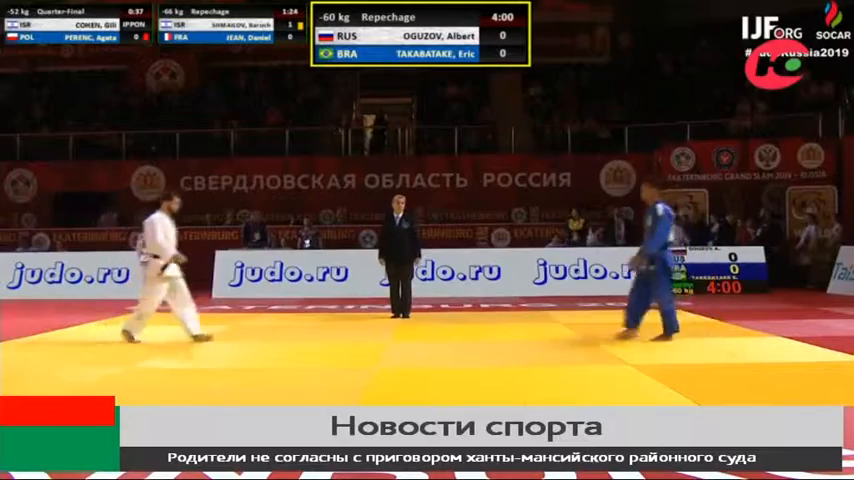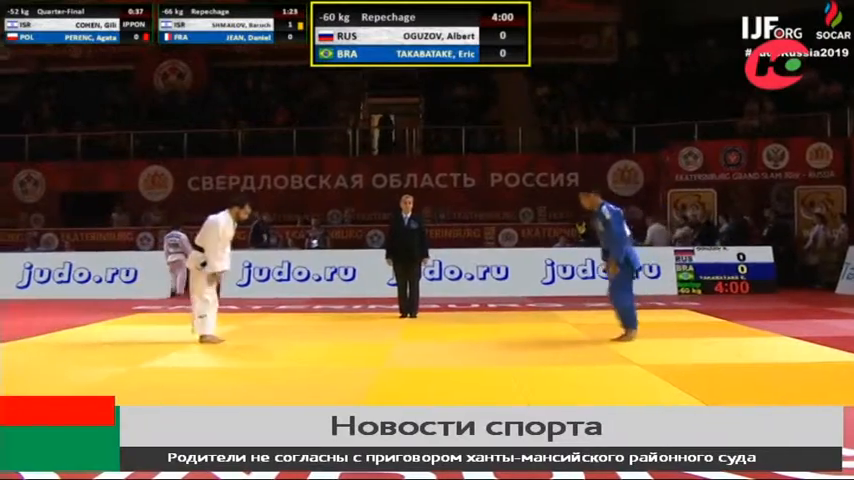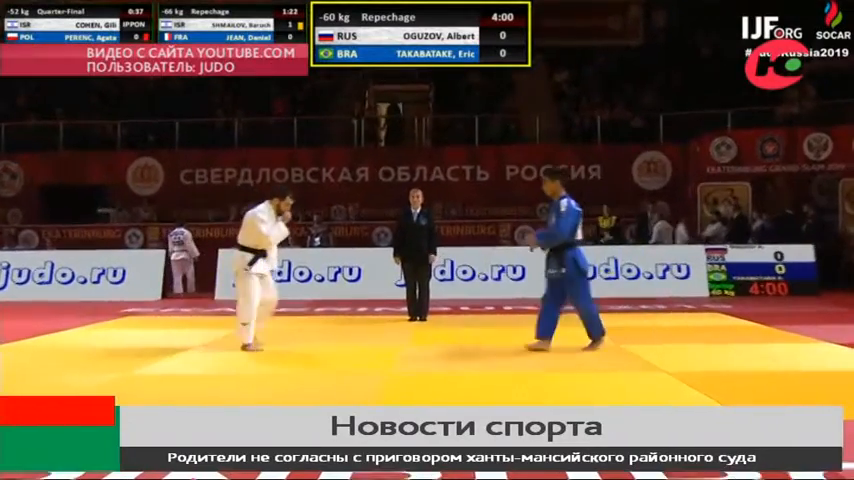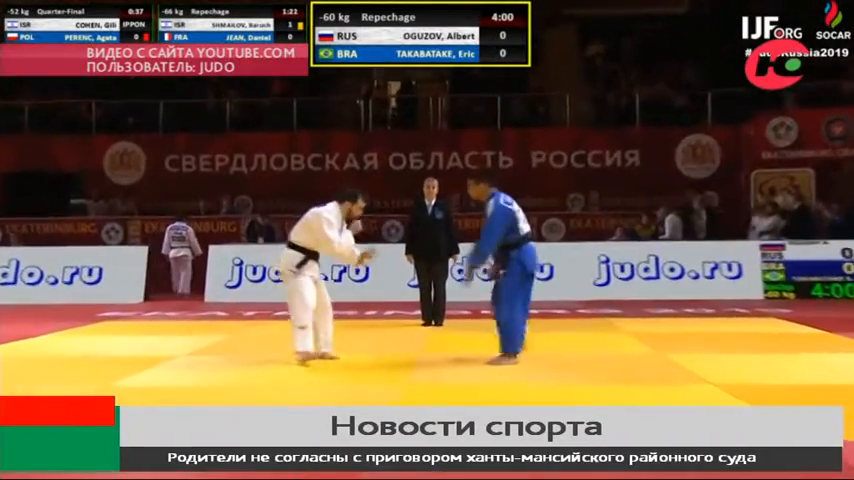
dt=0.7s
person 1, frame 1
left shoulder: (661, 210)
right shoulder: (652, 210)
left elbow: (658, 237)
left wrist: (642, 255)
right wrist: (640, 256)
left hip: (658, 260)
right hip: (649, 259)
left knee: (663, 297)
right knee: (637, 294)
left ankle: (669, 331)
right ankle: (632, 328)
person 1, frame 2
left shoulder: (609, 212)
right shoulder: (600, 213)
left elbow: (619, 240)
left wrist: (614, 261)
right wrist: (609, 260)
left hip: (623, 257)
right hip: (616, 259)
left knee: (619, 295)
right knee: (622, 295)
left ankle: (631, 328)
right ankle: (630, 329)
person 1, frame 3
left shoulder: (567, 206)
right shoulder: (557, 204)
left elbow: (559, 234)
left wrist: (537, 239)
right wrist: (539, 240)
left hip: (569, 259)
right hip: (557, 260)
left knee: (581, 300)
right knee: (550, 301)
left ankle: (597, 336)
right ankle: (544, 339)
person 1, frame 4
left shoulder: (497, 206)
right shoulder: (500, 200)
left elbow: (488, 240)
left wrist: (471, 267)
right wrist: (497, 262)
left hip: (518, 259)
right hip: (516, 257)
left knee: (511, 305)
right knee: (500, 301)
left ankle: (511, 353)
right ankle: (509, 347)
person 2, frame 1
left shoulder: (168, 220)
right shoulder: (155, 220)
right elbow: (156, 243)
right wrist: (173, 255)
left hip: (170, 268)
right hip: (160, 268)
left knee: (183, 300)
right knee: (150, 302)
person 2, frame 2
left shoulder: (231, 222)
right shoulder: (218, 221)
left elbow: (225, 247)
right elbow: (212, 248)
left wrist: (219, 269)
right wrist: (214, 270)
left hip: (209, 263)
right hip: (201, 261)
left knee: (211, 299)
right knee: (203, 298)
person 2, frame 3
left shoulder: (273, 215)
right shoulder: (257, 214)
right elbow: (268, 239)
left wrist: (270, 267)
right wrist: (282, 223)
left hip: (260, 262)
right hip: (247, 262)
left knee: (269, 299)
right knee: (249, 302)
left ankle: (248, 332)
right ankle: (247, 341)
person 2, frame 4
left shoulder: (338, 218)
right shoulder: (324, 214)
left elbow: (340, 248)
right elbow: (332, 245)
left wrist: (360, 256)
right wrist: (350, 232)
left hip: (309, 263)
right hip: (296, 262)
left knee: (323, 305)
right knee: (304, 304)
left ankle: (322, 349)
right ankle: (304, 352)
person 3, frame 1
left shoulder: (409, 220)
right shoulder: (387, 220)
left elbow: (415, 238)
right elbow: (382, 238)
left wrist: (417, 255)
right wrist: (381, 255)
left hip: (406, 257)
right hip: (391, 258)
left knee: (406, 285)
right knee: (393, 285)
left ankle: (405, 311)
right ankle: (396, 311)
person 3, frame 2
left shoulder: (417, 220)
right shoulder: (395, 220)
left elbow: (423, 238)
right elbow: (390, 238)
left wrist: (425, 255)
right wrist: (389, 255)
left hip: (414, 257)
right hip: (399, 257)
left knee: (414, 285)
right knee: (401, 285)
left ankle: (413, 311)
right ankle: (403, 311)
person 3, frame 3
left shoulder: (427, 215)
right shoulder: (404, 216)
left elbow: (433, 235)
right elbow: (398, 236)
left wrist: (432, 252)
right wrist: (396, 253)
left hip: (423, 256)
right hip: (407, 256)
left knee: (423, 285)
right knee: (410, 286)
left ankle: (422, 314)
right ankle: (412, 314)
person 3, frame 4
left shoulder: (443, 208)
right shoulder: (416, 208)
left elbow: (451, 230)
right elbow: (410, 231)
left wrist: (454, 251)
right wrist: (409, 251)
left hip: (440, 254)
right hip: (421, 254)
left knee: (439, 287)
right knee: (424, 287)
left ankle: (438, 318)
right ankle: (427, 318)
